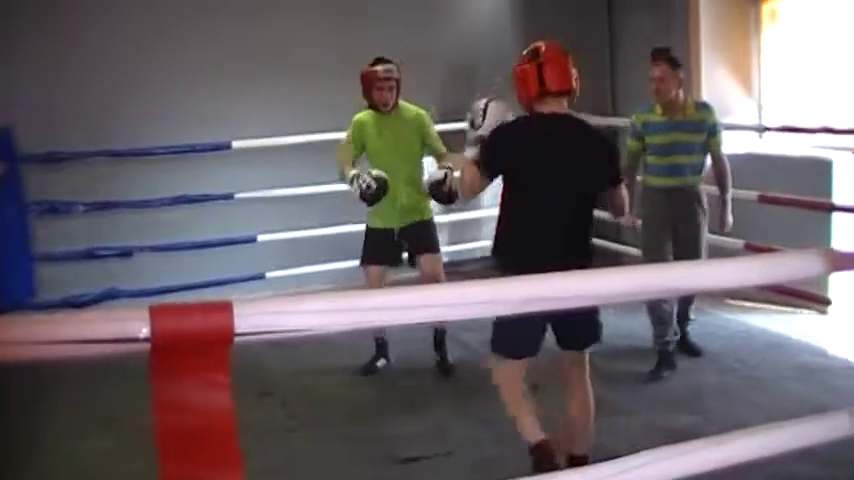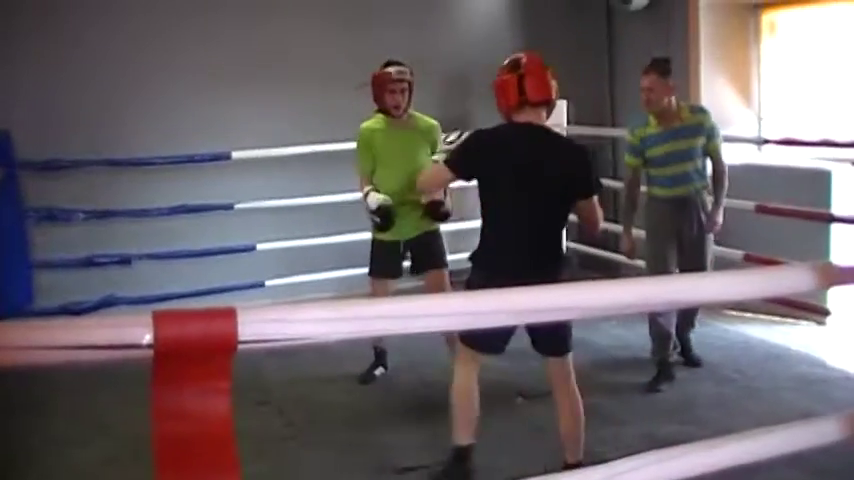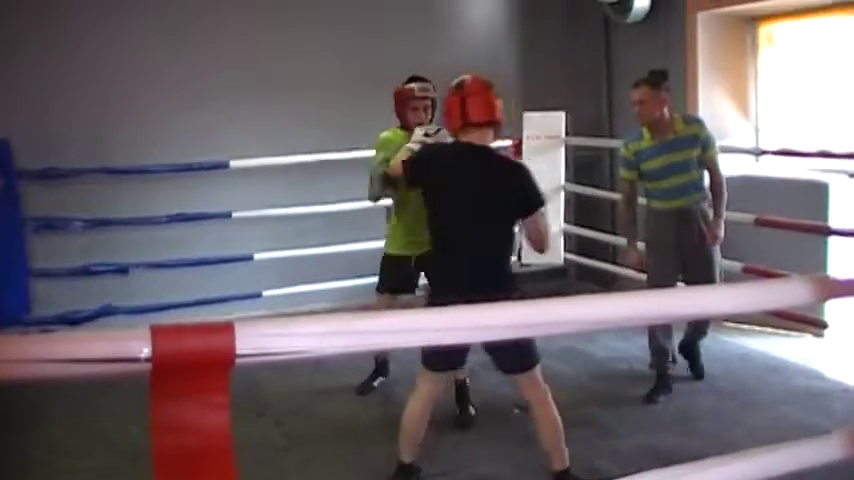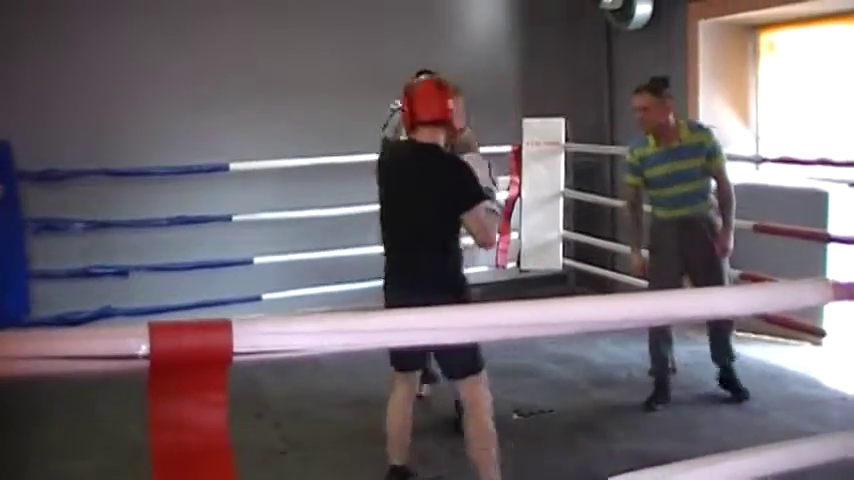
dt=0.2s
person 1, frame 1
left shoulder: (509, 136)
right shoulder: (598, 142)
left elbow: (467, 187)
right elbow: (620, 209)
left wrist: (483, 137)
left hip: (524, 277)
right hip: (577, 276)
left knee: (507, 374)
right knee: (577, 373)
left ankle: (545, 458)
right ankle: (579, 463)
person 1, frame 2
left shoulder: (485, 143)
right shoulder: (573, 154)
left elbow: (427, 184)
right elbow: (593, 224)
left wrist: (454, 153)
left hip: (494, 278)
right hip: (547, 281)
left knee: (467, 360)
right knee: (562, 377)
person 1, frame 3
left shoulder: (436, 159)
right shoulder: (513, 173)
left elbow: (396, 167)
right elbow: (541, 242)
left hip: (446, 297)
right hip: (497, 297)
left knee: (428, 384)
right knee: (534, 389)
person 1, frame 4
left shoulder: (391, 157)
right shoulder: (453, 169)
right elbow: (486, 236)
right wrist: (485, 189)
left hip: (399, 294)
right hip: (444, 296)
left knee: (405, 384)
right knee: (475, 396)
person 2, frame 1
left shoulder: (417, 117)
right shoulder: (361, 123)
left elbow: (441, 154)
right elbow: (344, 162)
left wrist: (444, 174)
right wrist: (356, 176)
left hip: (417, 213)
right hip: (380, 218)
left knee: (434, 276)
right knee: (373, 286)
left ankle: (440, 343)
right ankle: (381, 350)
person 2, frame 2
left shoulder: (429, 127)
right shoulder: (368, 131)
right elbow: (365, 178)
left wrist: (440, 195)
right wrist: (371, 197)
left hip: (423, 225)
right hip: (387, 228)
left knee: (441, 293)
right knee: (378, 297)
right ankle: (379, 358)
person 2, frame 3
left shoulder: (444, 142)
right shoulder: (388, 142)
right elbow: (375, 190)
right wrist: (381, 178)
right hip: (399, 243)
right knee: (384, 312)
left ankle: (462, 393)
right ankle: (381, 368)
person 2, frame 4
left shoulder: (451, 133)
right shoulder: (403, 133)
left elbow: (472, 148)
left wrist: (458, 123)
right wrist: (390, 135)
left ankle: (461, 396)
right ankle: (425, 371)
person 3, frame 1
left shoulder: (704, 114)
right shoulder: (642, 119)
left elbow: (719, 161)
right elbow: (631, 164)
left wrist: (726, 205)
left hip: (691, 198)
right hip: (655, 198)
left ankle: (681, 331)
right ankle: (664, 350)
person 3, frame 2
left shoulder: (700, 118)
right shoulder: (639, 134)
left elbow: (718, 164)
right elbow: (632, 183)
left wrist: (718, 207)
right wrist: (626, 230)
left hip: (696, 206)
right hip: (660, 209)
left ankle: (683, 337)
right ankle: (664, 363)
person 3, frame 3
left shoulder: (695, 128)
right shoulder: (633, 147)
left elbow: (716, 175)
right elbow: (628, 197)
left wrist: (719, 219)
right wrist: (631, 245)
left hip: (699, 217)
right hip: (661, 223)
left ankle: (691, 345)
right ankle: (662, 375)
person 3, frame 4
left shoulder: (702, 136)
right shoulder: (638, 153)
left elbow: (723, 184)
right elbow: (634, 203)
left wrist: (728, 229)
right wrist: (636, 251)
left hip: (704, 227)
right hip: (665, 232)
left ankle: (727, 370)
right ankle: (662, 382)
